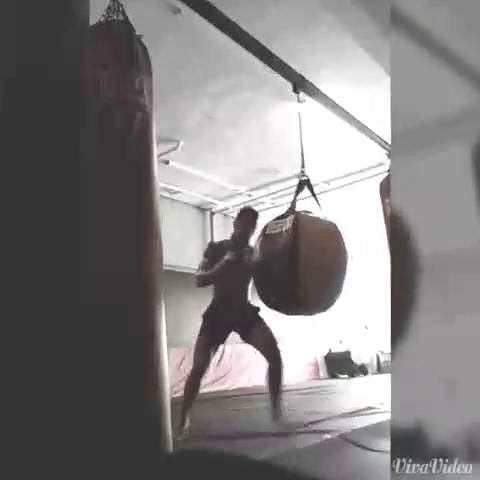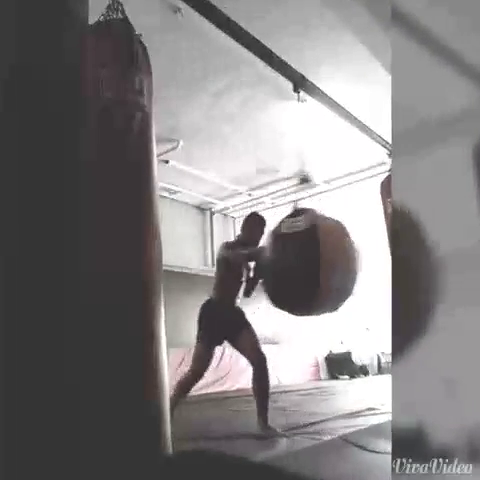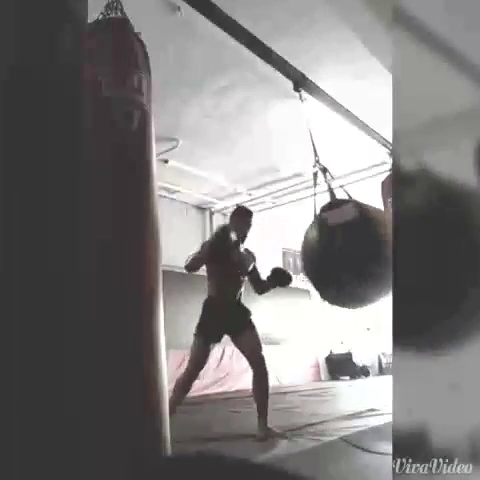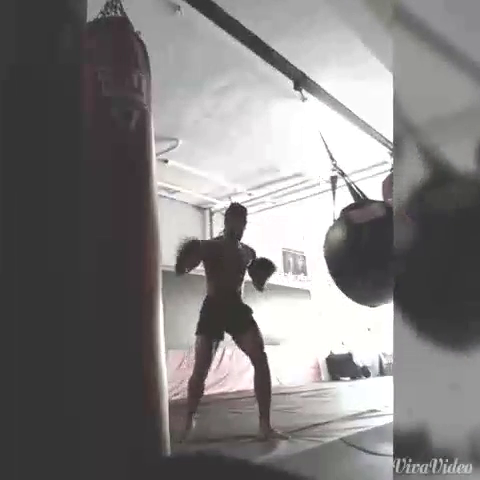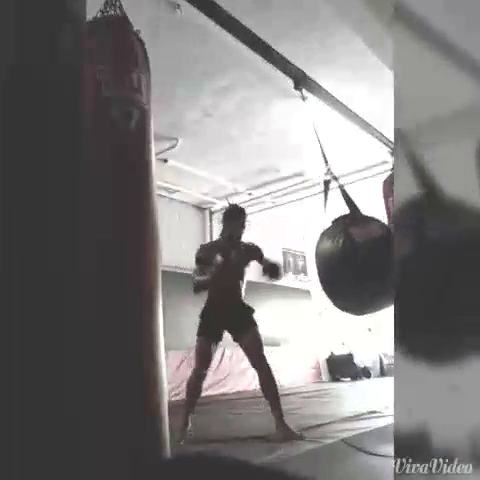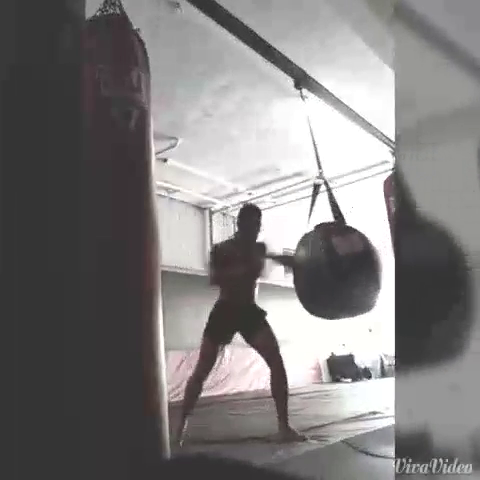
dt=0.3s
person 1, frame 1
left shoulder: (254, 254)
right shoulder: (216, 249)
right elbow: (200, 279)
right wrist: (222, 266)
left hip: (244, 310)
right hip: (218, 310)
left knee: (274, 355)
right knee: (198, 368)
left ankle: (276, 413)
right ankle: (182, 421)
person 1, frame 2
left shoulder: (244, 256)
right shoulder: (229, 248)
right elbow: (225, 257)
left wrist: (256, 272)
right wrist: (255, 255)
left hip: (233, 313)
right hip: (213, 312)
left knee: (259, 361)
right knee: (196, 372)
left ankle: (263, 423)
person 1, frame 3
left shoulder: (248, 256)
right shoulder: (213, 246)
left elbow: (259, 288)
right elbow: (190, 266)
left wrist: (273, 281)
right wrist: (212, 245)
left hip: (237, 310)
right hip: (213, 309)
left knee: (259, 363)
right knee: (193, 369)
left ankle: (263, 425)
person 1, frame 4
left shoulder: (248, 252)
right shoulder: (207, 246)
left elbow: (259, 287)
right elbow: (180, 270)
left wrist: (263, 275)
right wrist: (184, 256)
left hip: (237, 308)
right hip: (212, 308)
left knee: (261, 361)
right knee: (201, 370)
left ankle: (265, 425)
right ankle: (188, 423)
person 1, frame 5
left shoulder: (249, 249)
right shoulder: (207, 250)
left elbow: (273, 273)
right elbow: (196, 286)
left wrist: (268, 265)
right wrist: (215, 272)
left hip: (238, 308)
right hip: (213, 309)
left knee: (260, 363)
right knee: (200, 369)
left ankle: (280, 424)
right ankle: (185, 423)
person 1, frame 6
left shoulder: (259, 248)
right shoulder: (221, 250)
left elbow: (284, 259)
right elbow: (214, 278)
right wrist: (243, 271)
left hip: (250, 311)
right hip: (224, 310)
left knee: (277, 363)
right knee: (202, 370)
left ankle: (284, 426)
right ankle: (181, 423)
